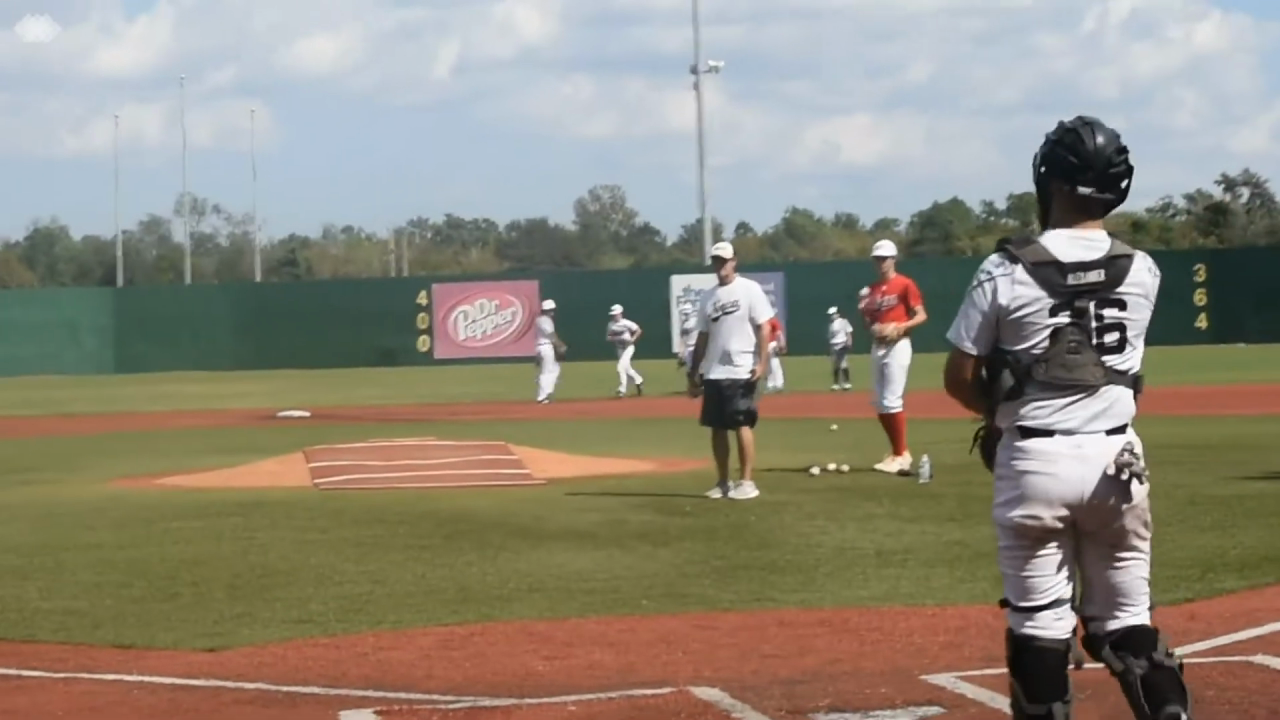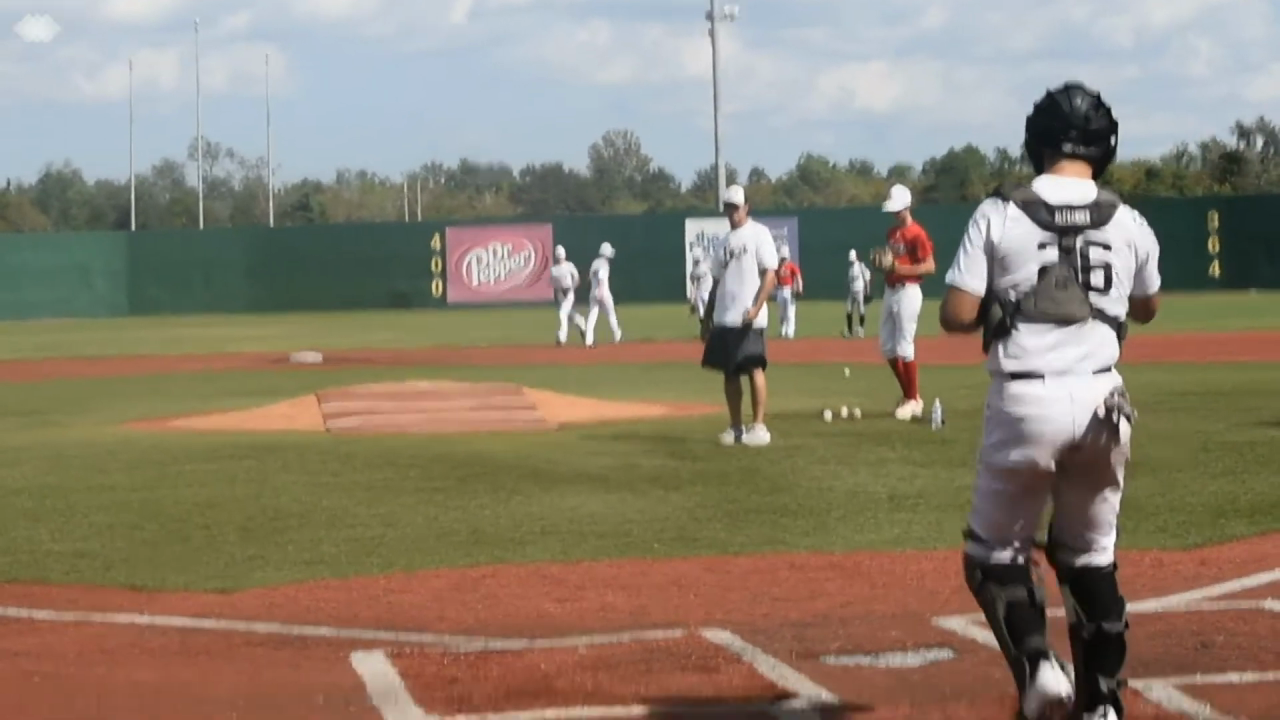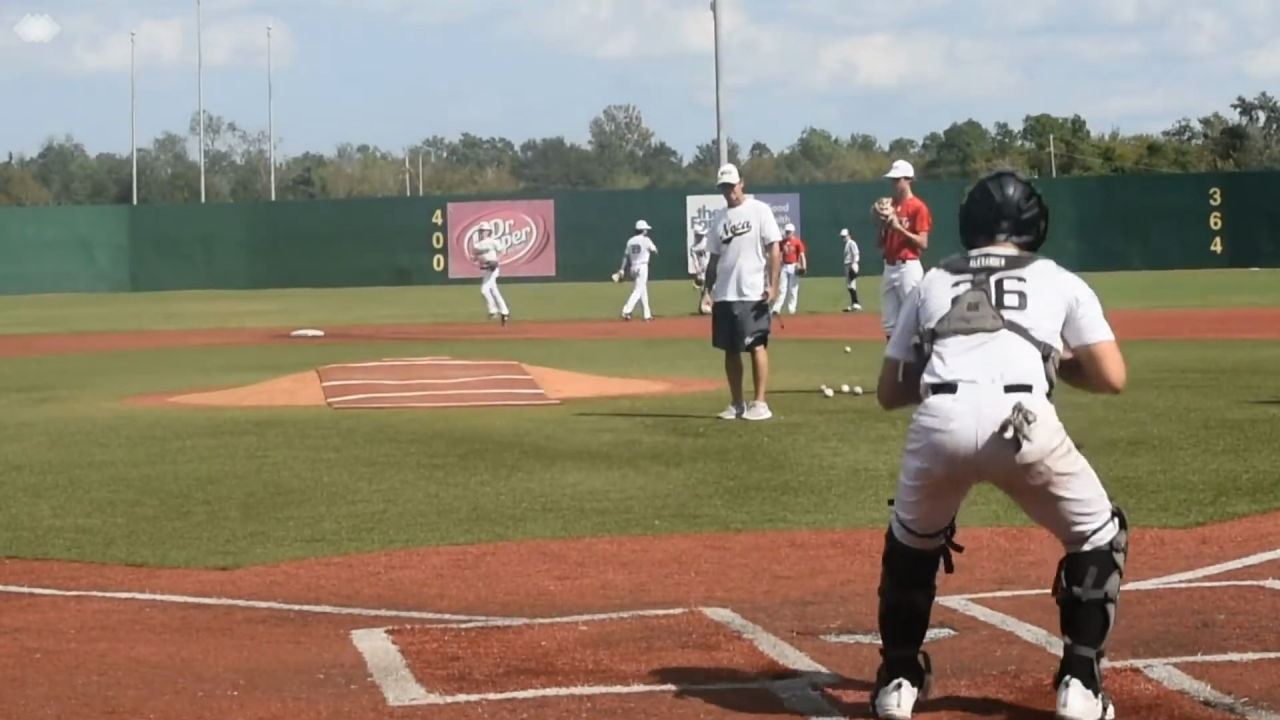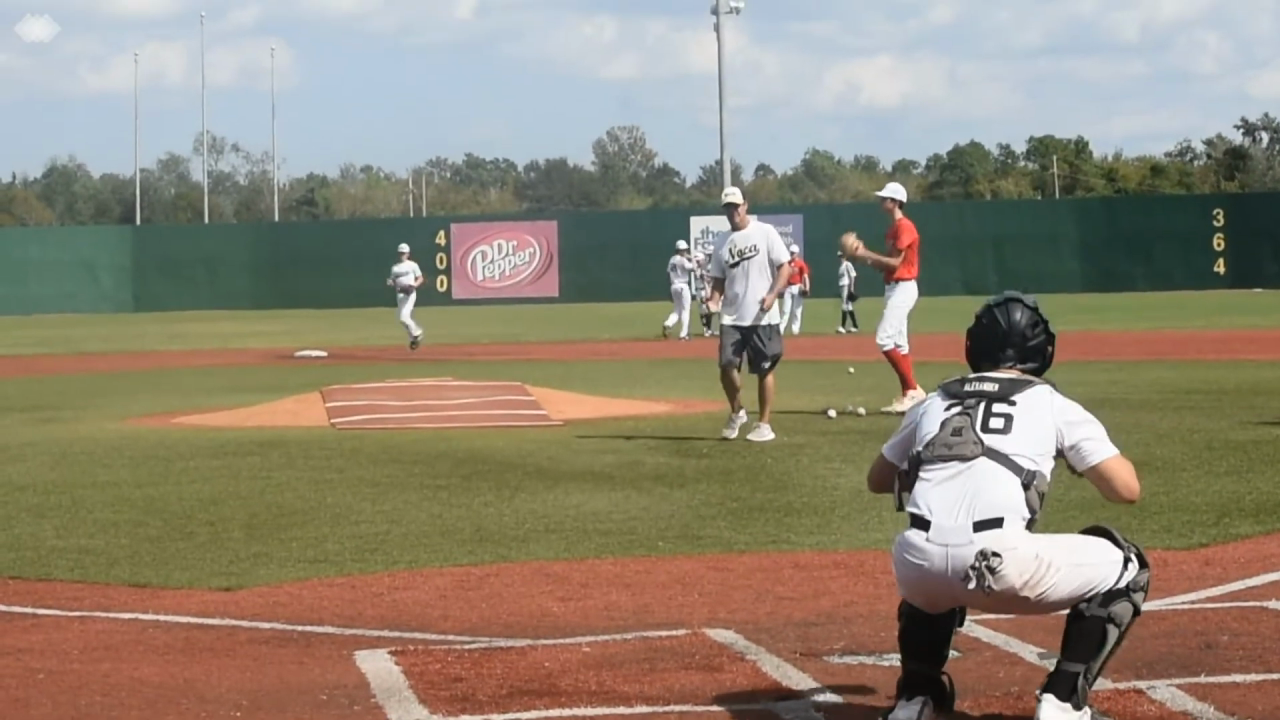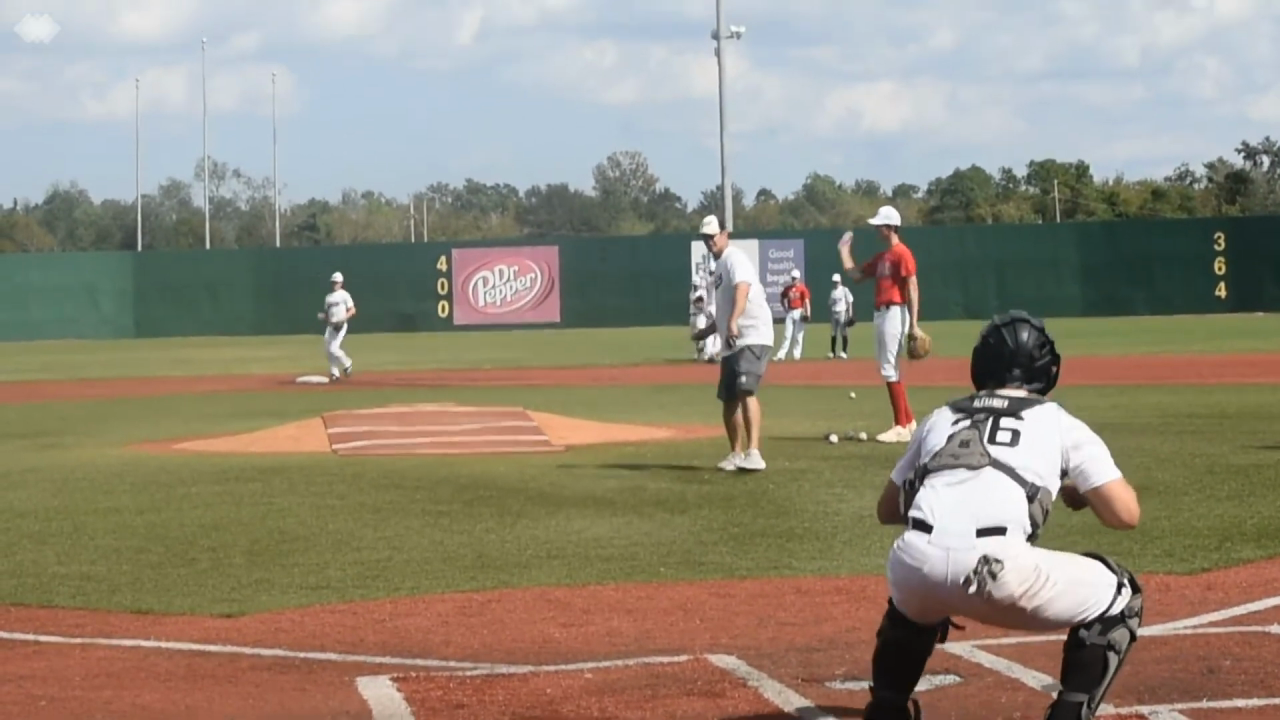
dt=0.7s
person 1, frame 1
left shoulder: (1004, 269)
right shoulder: (1143, 270)
left elbow: (960, 379)
left hip: (1034, 463)
right hip: (1115, 459)
left knee: (1039, 625)
right knee: (1126, 620)
person 1, frame 2
left shoulder: (999, 214)
right shoulder: (1130, 224)
left elbow: (957, 316)
right elbow: (1145, 310)
left hip: (1027, 402)
right hip: (1101, 402)
left knee: (994, 552)
right knee: (1092, 559)
left ankle: (1039, 668)
person 1, frame 3
left shoulder: (933, 282)
right shoulder: (1061, 281)
left elbow: (889, 393)
right elbow: (1112, 378)
left hip: (937, 422)
right hip: (1019, 423)
left knee: (912, 542)
right knee: (1099, 538)
person 1, frame 4
left shoulder: (934, 402)
right shoulder: (1054, 404)
left elbow: (878, 480)
right elbow: (1126, 489)
right wrist: (1080, 459)
left hip: (916, 562)
right hip: (997, 562)
right knee: (1125, 570)
person 1, frame 5
left shoulder: (940, 418)
right shoulder: (1061, 424)
left elbow: (887, 510)
right elbow: (1125, 515)
right wrist: (1084, 493)
left hip: (913, 565)
right hip: (994, 569)
left knee: (911, 604)
right knee: (1119, 599)
person 2, frame 1
left shoulder: (749, 289)
right shoulder: (708, 297)
left elbow: (764, 329)
left wrist: (762, 363)
right wrist: (693, 372)
left hip: (741, 372)
right hip: (714, 374)
left knee: (742, 425)
right knee: (717, 427)
left ankle: (746, 482)
right ankle: (723, 482)
person 2, frame 2
left shoulder: (759, 234)
right shoulder: (725, 241)
left elbow: (770, 275)
left wrist: (757, 307)
right wrist: (708, 319)
left hip: (748, 319)
right hip: (723, 320)
left knee: (754, 369)
right knee: (729, 372)
left ankle: (758, 426)
right ankle: (736, 426)
person 2, frame 3
left shoulder: (759, 210)
right shoulder: (719, 218)
left elbow: (774, 249)
left wrist: (773, 284)
right wrist: (708, 290)
left hip: (752, 294)
right hip: (724, 295)
left knee: (756, 346)
right knee: (730, 349)
left ankle: (760, 403)
right ankle: (737, 403)
person 2, frame 4
left shoulder: (765, 232)
right shoulder: (722, 242)
left elbow: (784, 267)
right elbow: (718, 279)
left wrist: (773, 295)
right wrist: (714, 301)
left hip: (762, 317)
right hip: (732, 317)
left knee: (764, 370)
right knee: (727, 366)
left ankle: (764, 424)
right ankle: (736, 412)
person 2, frame 5
left shoulder: (733, 258)
right shoulder: (720, 265)
left elbow: (742, 288)
left wrist: (733, 322)
right wrist: (708, 330)
left hip: (753, 337)
right hip: (732, 343)
left knee: (746, 390)
right knee: (729, 400)
left ankle: (753, 452)
right ankle: (736, 452)
person 3, frame 1
left shoulder: (905, 284)
right shoulder: (872, 289)
left elbow: (921, 315)
right elbow: (868, 320)
left wrist: (902, 327)
right wrist: (865, 312)
left hip: (897, 346)
right hip: (877, 347)
left knee: (892, 401)
right knee: (879, 403)
left ankle: (901, 457)
right ankle: (899, 452)
person 3, frame 2
left shoulder: (917, 233)
right shoulder: (892, 232)
left elbow: (930, 267)
left wrist: (902, 270)
left hip: (907, 293)
right hip: (890, 292)
left knee: (904, 348)
right knee: (887, 348)
left ankle: (913, 401)
right ankle: (908, 396)
person 3, frame 3
left shoulder: (918, 207)
right shoulder: (890, 209)
left elbow: (922, 244)
right elbow: (880, 245)
left wrist: (900, 228)
right wrist: (881, 224)
left hip: (909, 268)
right hip: (889, 269)
right knee: (890, 327)
person 3, frame 4
left shoulder: (904, 227)
right shoulder: (892, 229)
left elbow: (896, 262)
left wrist: (866, 255)
right wrist: (865, 255)
left hip: (903, 288)
right hip: (893, 288)
left knee: (884, 339)
right knee: (898, 344)
left ankle: (913, 389)
right ankle: (906, 395)
person 3, frame 5
left shoulder: (901, 253)
right shoulder: (882, 256)
left elbow: (912, 289)
right elbow: (857, 276)
left wrist: (914, 324)
right wrist: (844, 251)
left hip: (896, 314)
right hip: (880, 315)
left knee: (891, 370)
right knee: (889, 370)
left ankle: (902, 426)
right ankle: (908, 420)
